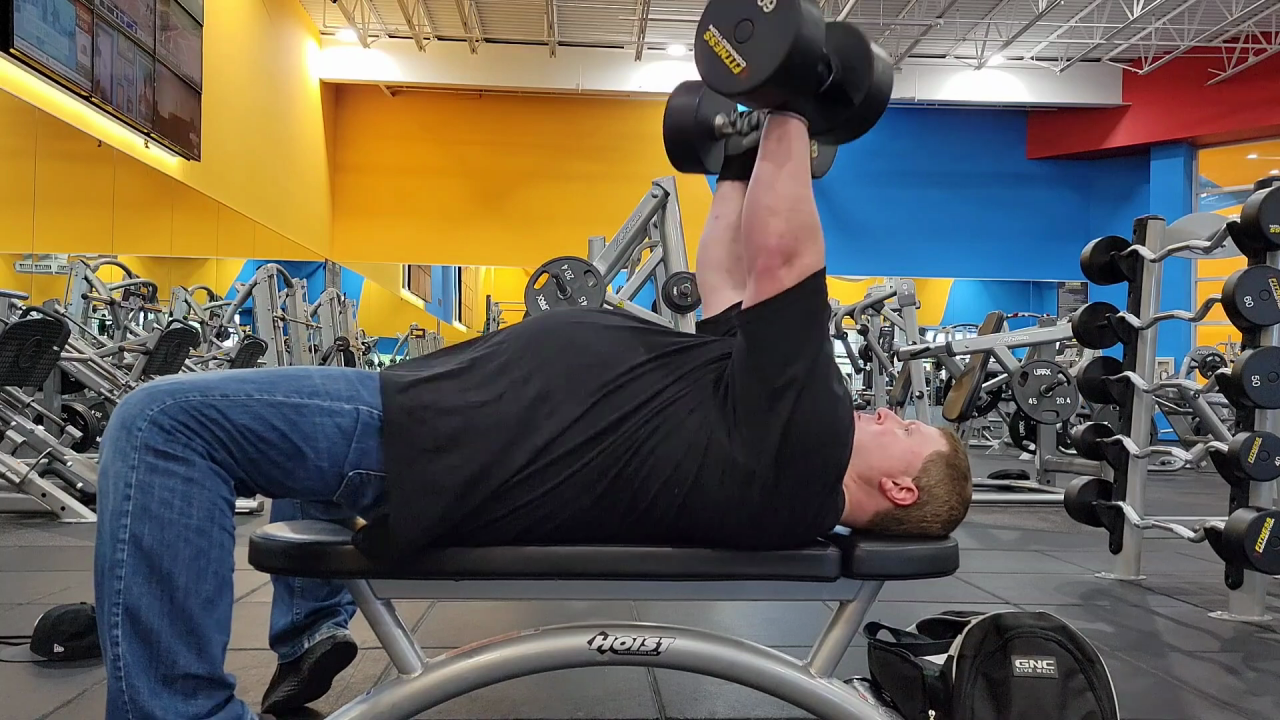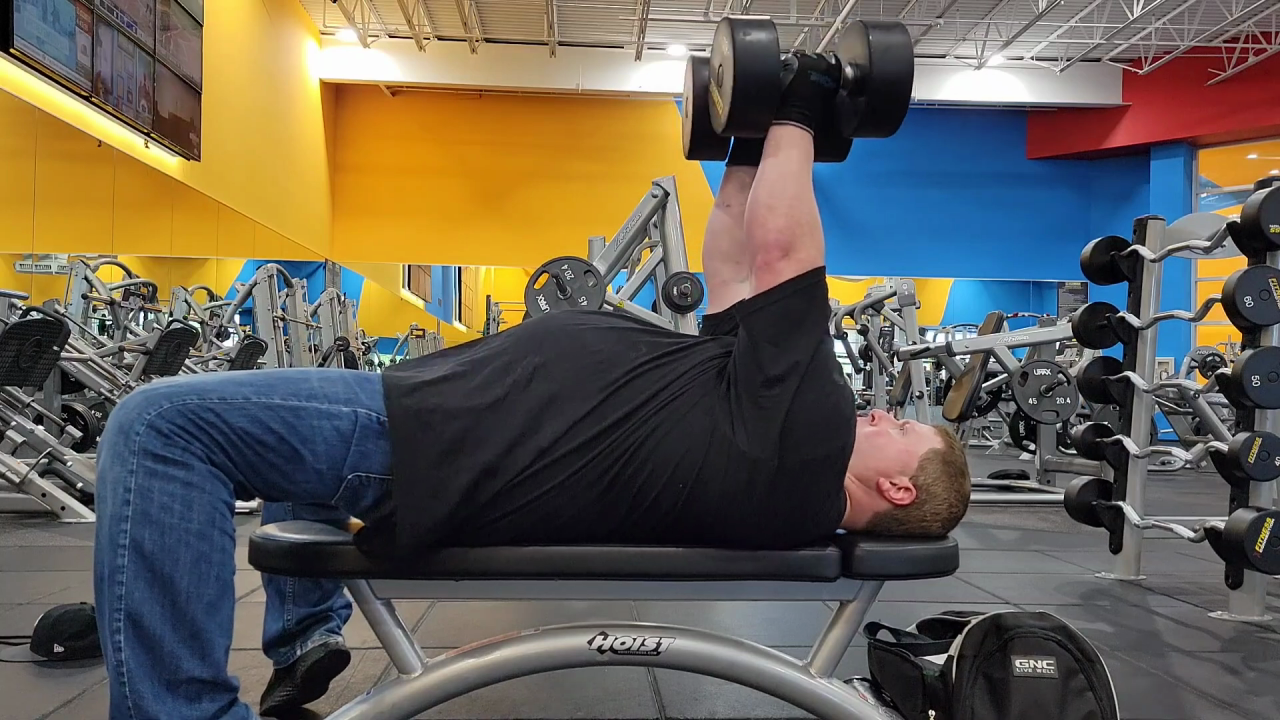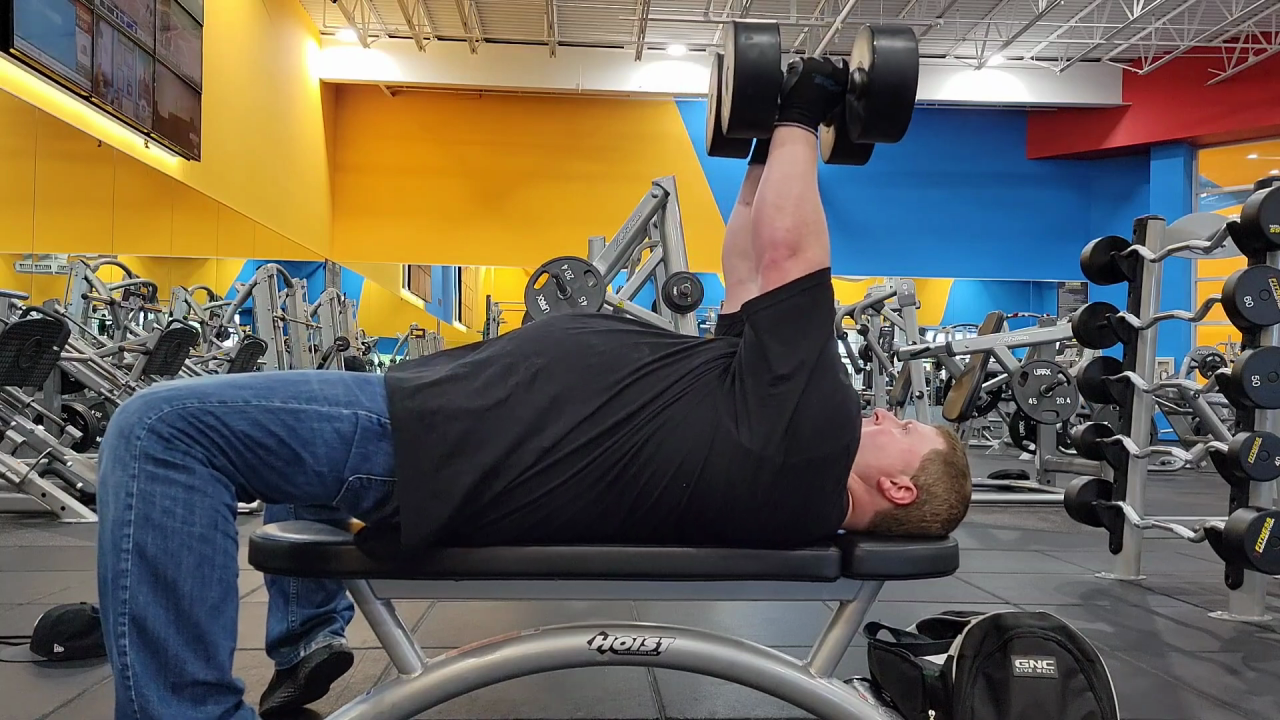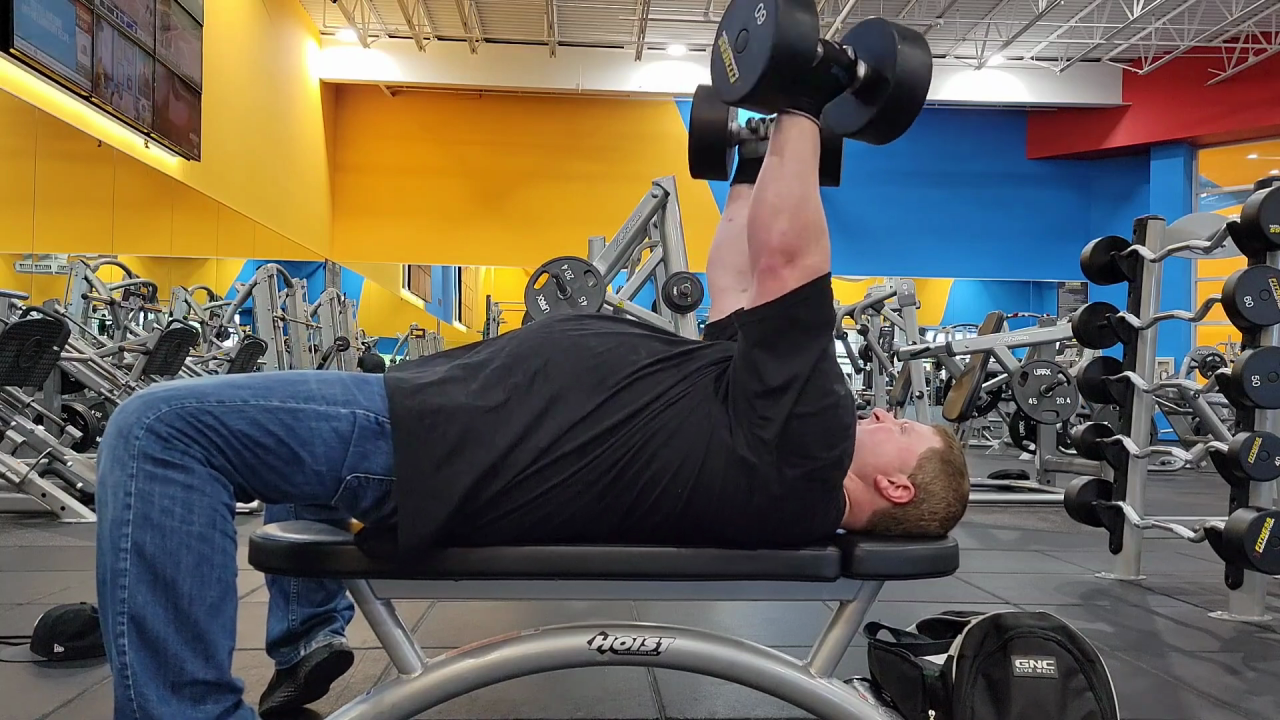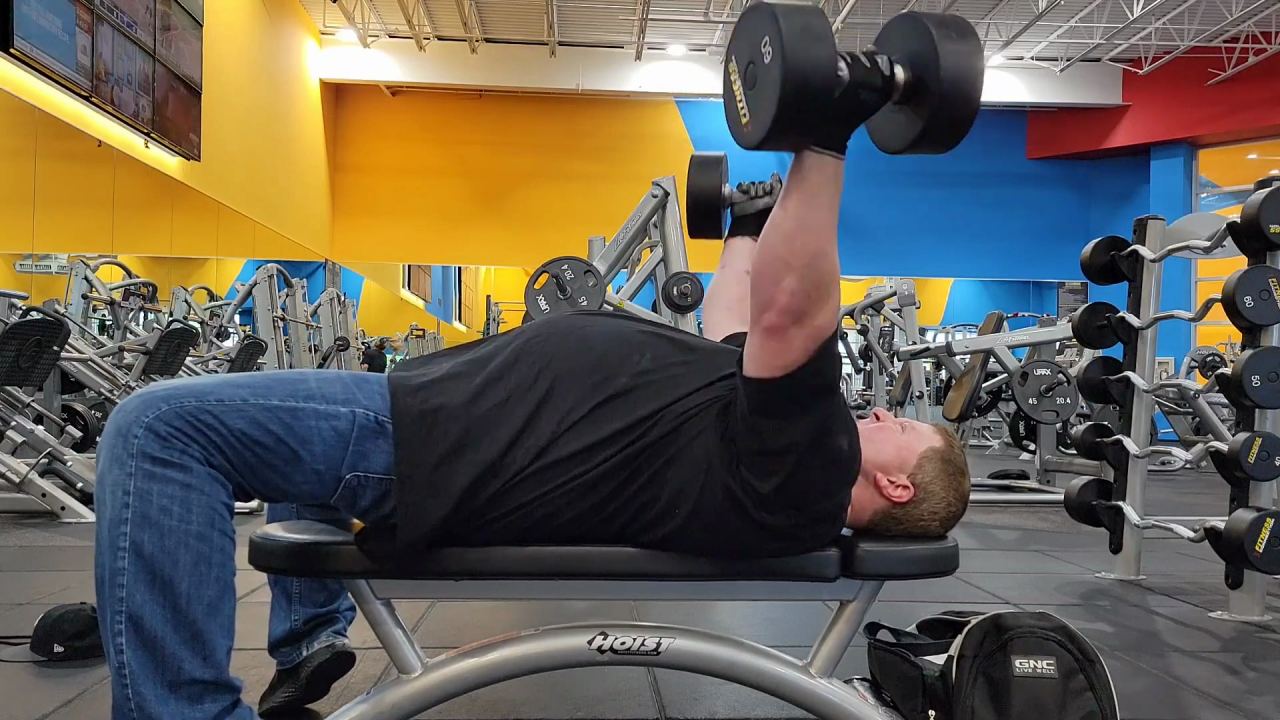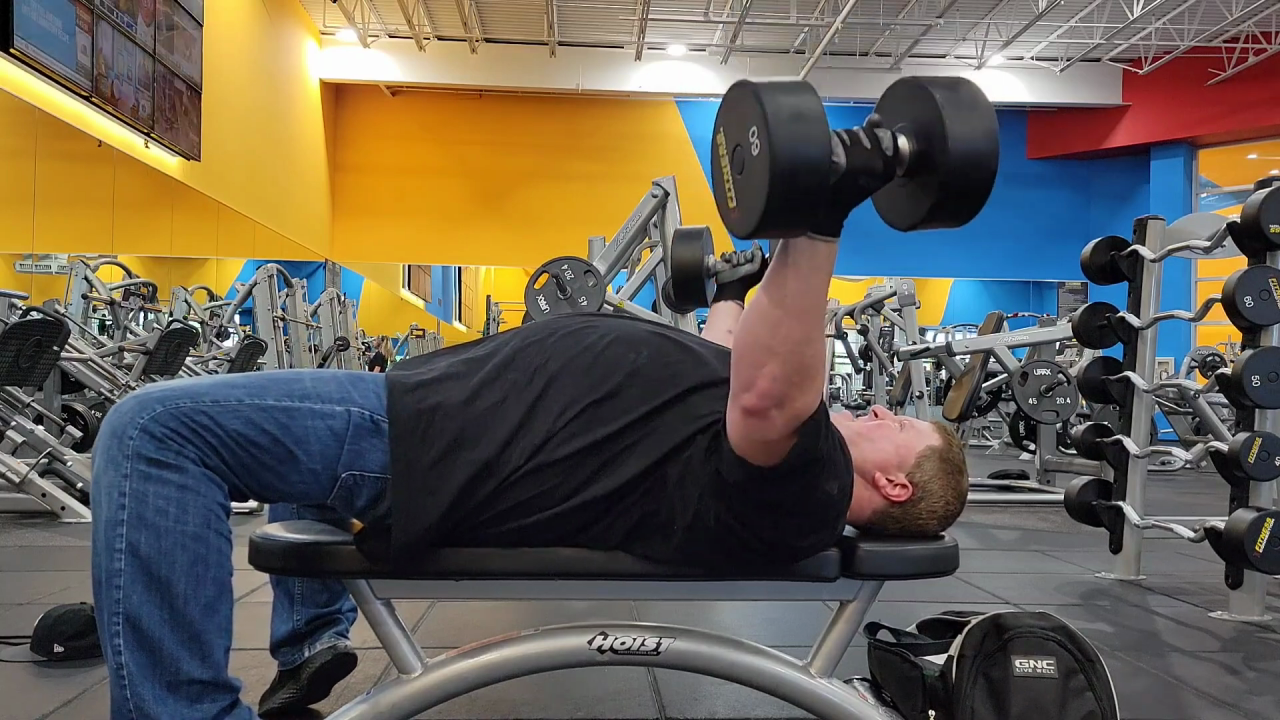
dt=0.5s
person 1, frame 1
left shoulder: (804, 448)
right shoulder: (781, 425)
left elbow: (778, 263)
right elbow: (727, 281)
left wrist: (792, 111)
right wrist: (738, 158)
left hip: (426, 450)
right hip: (456, 414)
left knee: (163, 422)
right ankle: (311, 638)
person 1, frame 2
left shoulder: (806, 444)
right shoulder: (776, 420)
left elbow: (780, 256)
right elbow: (738, 279)
left wrist: (793, 118)
right wrist: (746, 146)
left hip: (431, 450)
right hip: (457, 412)
left knee: (162, 423)
right ankle: (304, 641)
person 1, frame 3
left shoulder: (811, 442)
right shoulder: (776, 418)
left elbow: (789, 257)
right elbow: (754, 279)
left wrist: (799, 120)
right wrist: (767, 149)
left hip: (433, 450)
left knee: (162, 427)
right knee: (284, 404)
right ankle: (308, 644)
person 1, frame 4
left shoulder: (803, 454)
right shoulder: (789, 431)
left elbow: (785, 265)
right elbow: (740, 291)
left wrist: (801, 112)
right wrist: (752, 167)
left hip: (431, 449)
right hip: (458, 410)
left knee: (162, 429)
right ankle: (306, 647)
person 1, frame 5
left shoulder: (806, 480)
right shoulder: (782, 429)
left elbow: (790, 316)
right elbow: (730, 336)
left wrist: (824, 140)
right wrist: (747, 233)
left knee: (158, 426)
person 1, frame 6
left shoulder: (803, 489)
right shoulder: (795, 448)
left elbow: (762, 395)
right elbow: (720, 378)
left wrist: (819, 221)
right wrist: (732, 291)
left knee: (154, 431)
right ankle: (310, 648)
